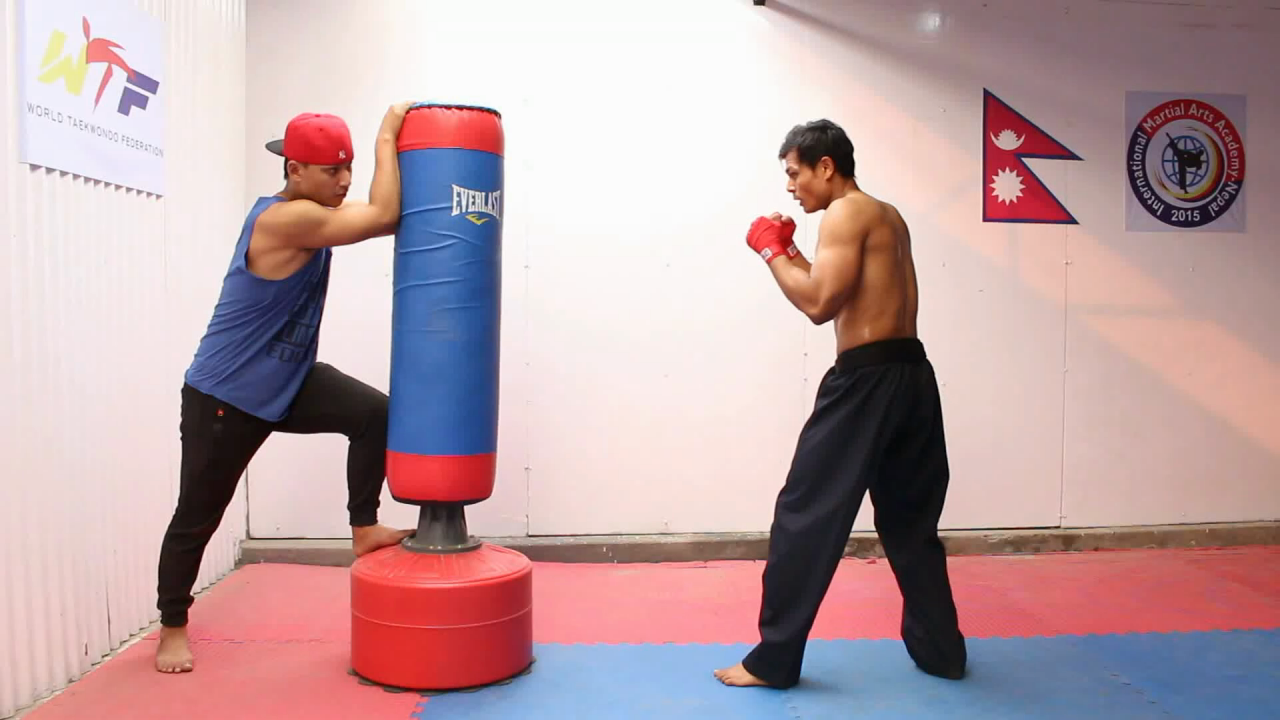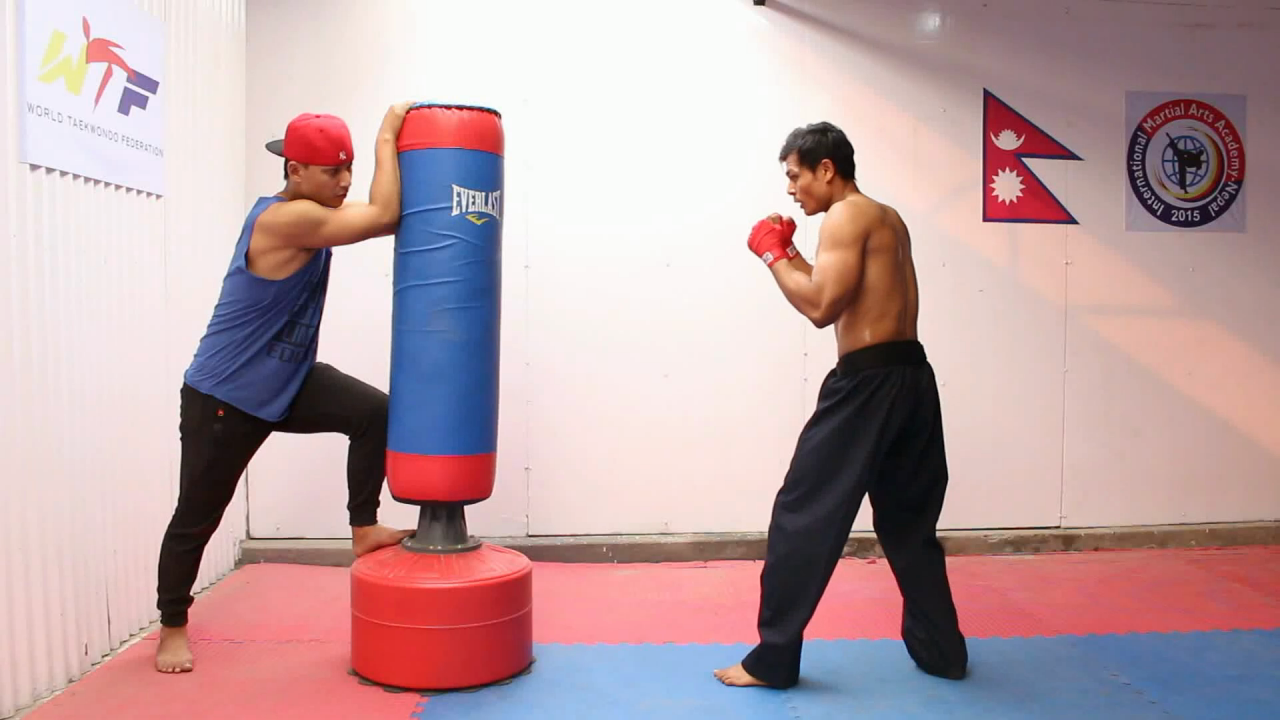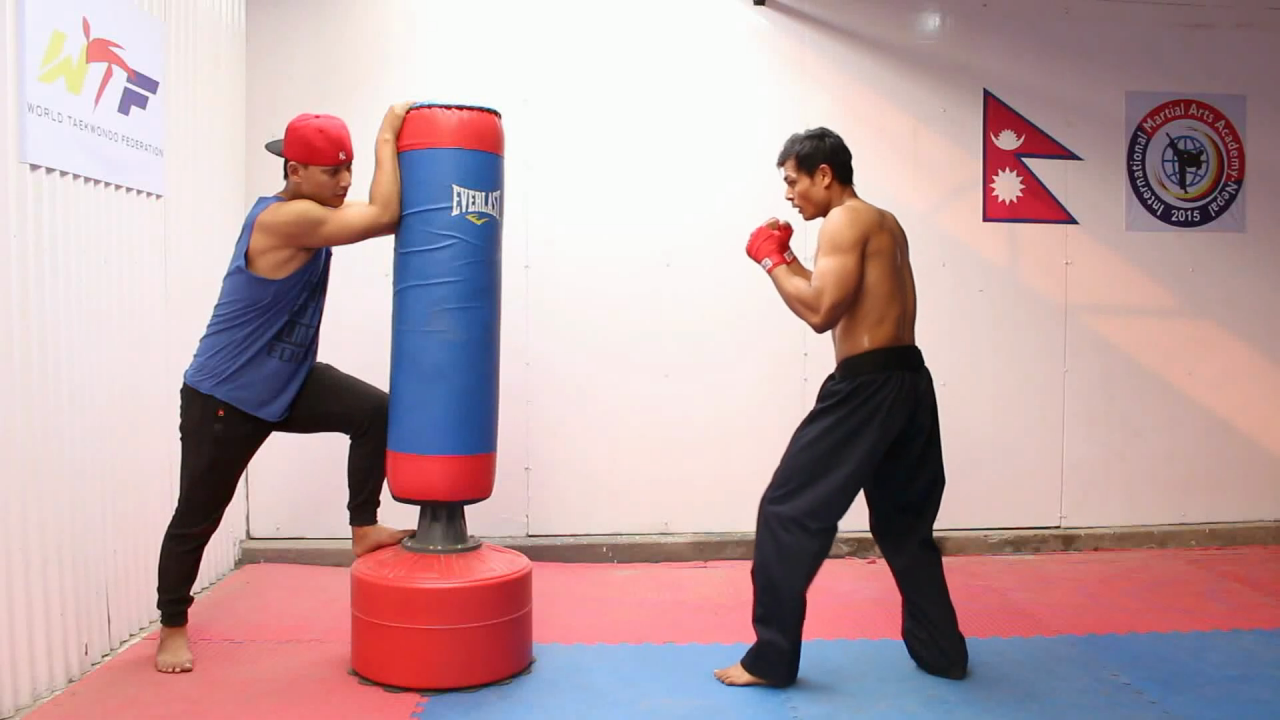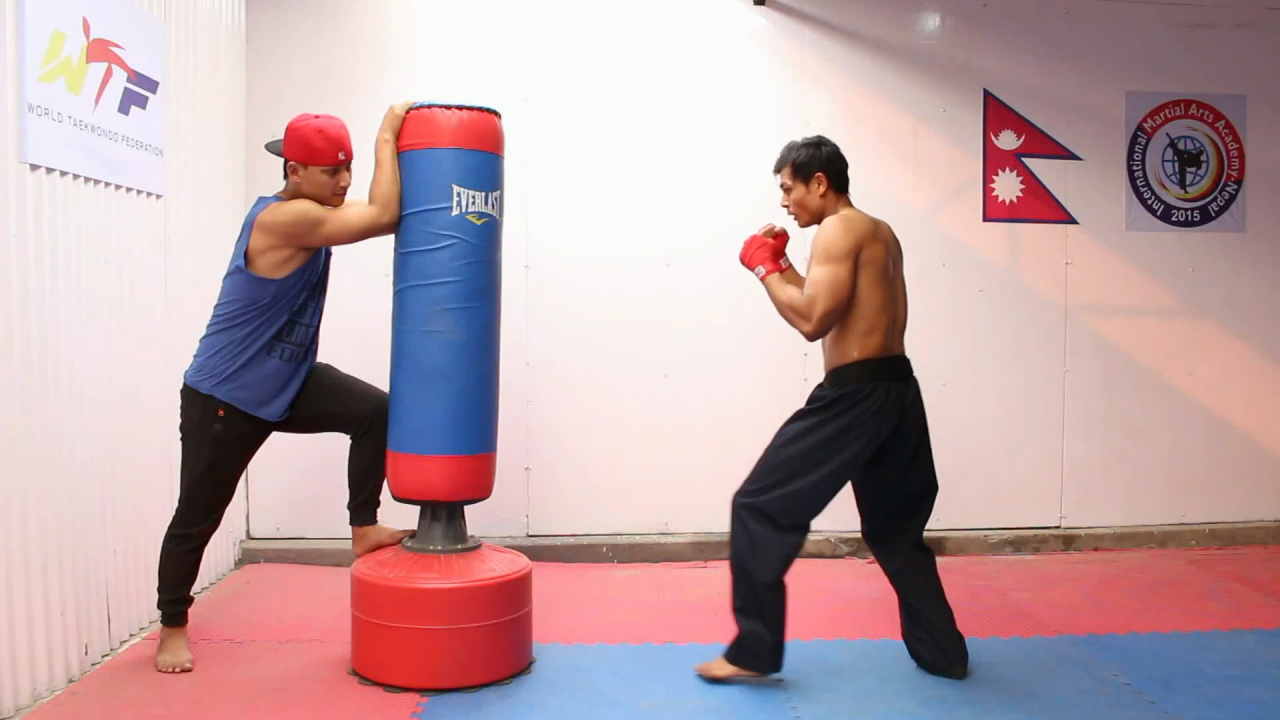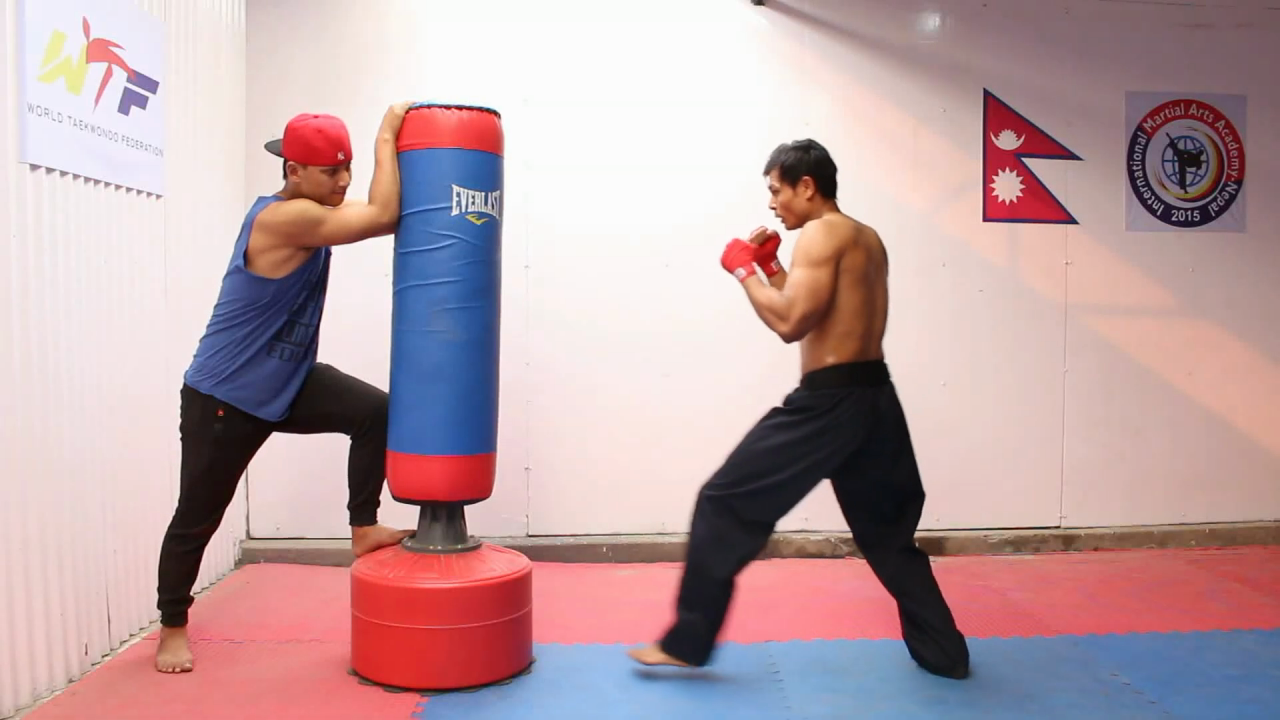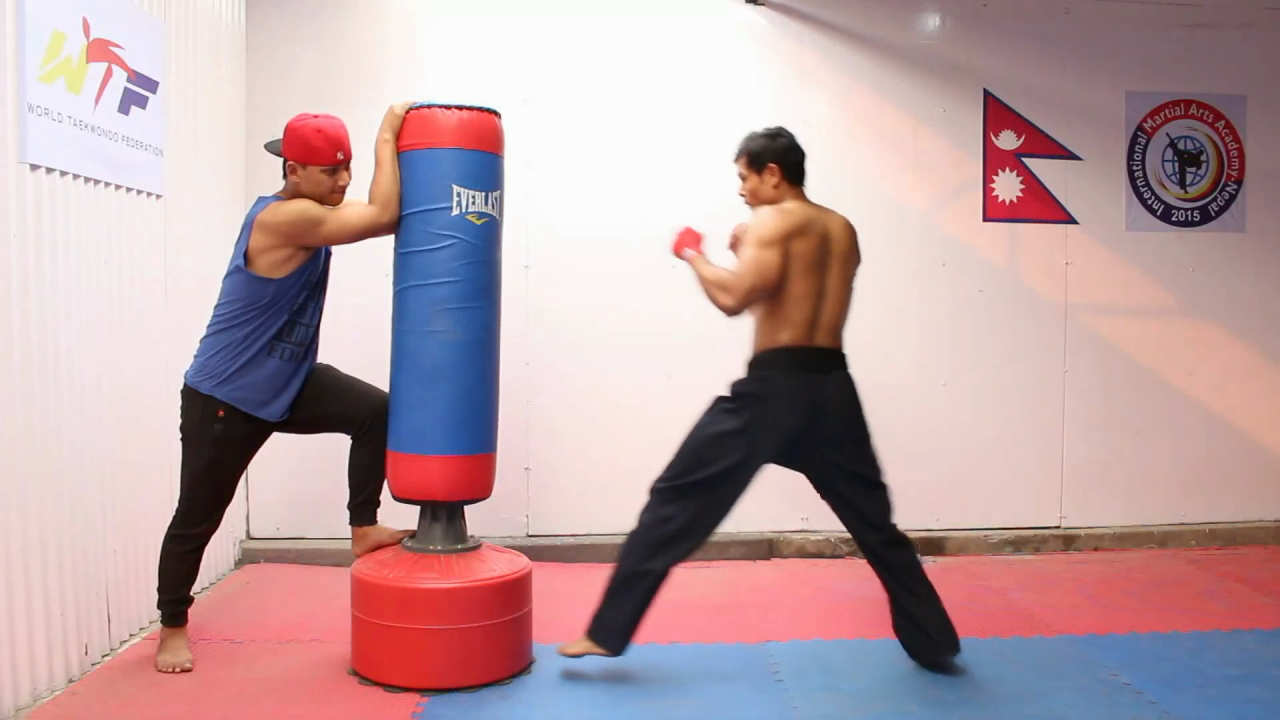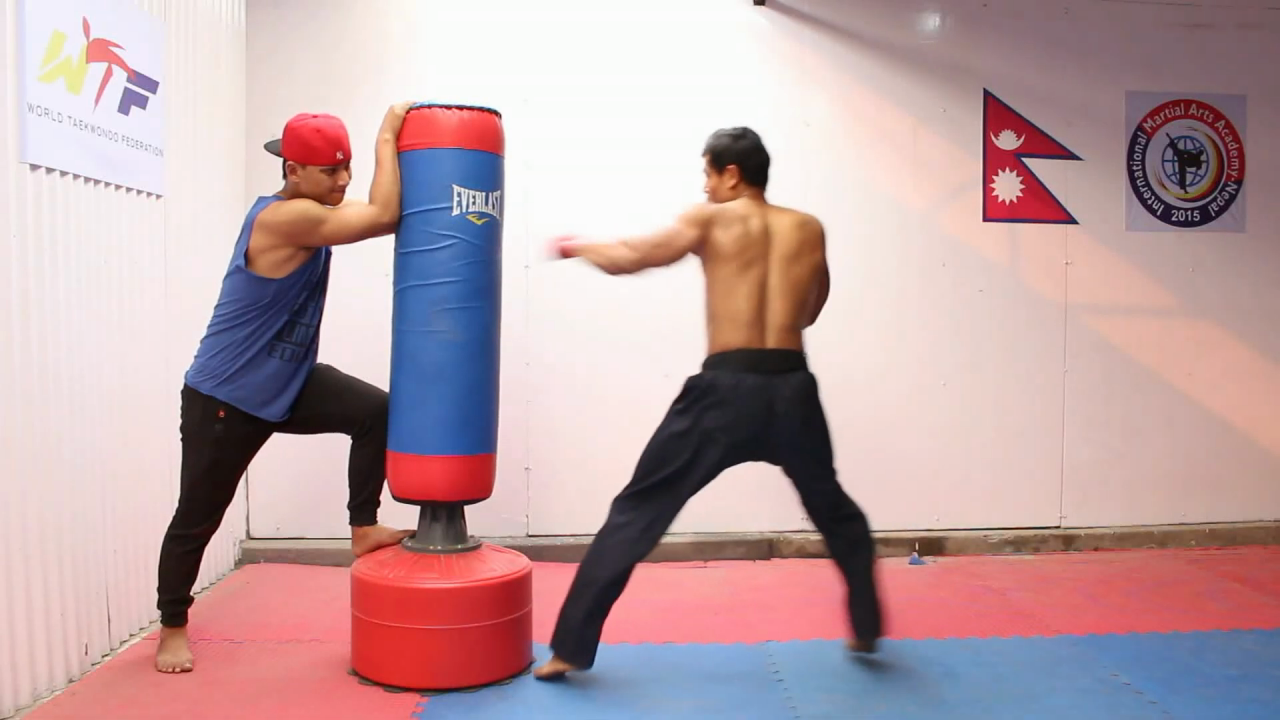
dt=0.4s
person 1, frame 1
left shoulder: (314, 212)
right shoulder: (284, 219)
left elbow: (384, 218)
right elbow: (381, 216)
right wrist: (389, 136)
left hip: (288, 382)
right hip: (224, 395)
left knee: (373, 414)
right knee: (198, 516)
left ankle: (363, 530)
right ankle: (173, 628)
person 1, frame 2
left shoulder: (315, 212)
right shoulder: (284, 220)
left elbow: (381, 216)
right elbow: (381, 218)
right wrist: (388, 136)
left hip: (289, 381)
right hip: (223, 395)
left knee: (374, 413)
right knee: (198, 516)
left ankle: (363, 529)
right ankle: (173, 628)
person 1, frame 3
left shoulder: (314, 211)
right shoulder: (284, 219)
left elbow: (383, 217)
right elbow: (382, 216)
right wrist: (388, 137)
left hip: (288, 382)
right hip: (223, 396)
left knee: (376, 411)
right knee: (198, 516)
left ankle: (363, 529)
right ankle: (172, 627)
person 1, frame 4
left shoulder: (315, 212)
right shoulder: (283, 219)
left elbow: (382, 215)
right elbow: (381, 217)
right wrist: (387, 136)
left hip: (289, 381)
right hip: (224, 395)
left knee: (375, 412)
right knee: (198, 516)
left ankle: (363, 529)
right ankle: (172, 628)
person 1, frame 5
left shoulder: (314, 211)
right shoulder: (282, 218)
left elbow: (382, 216)
right elbow: (381, 216)
right wrist: (388, 137)
left hip: (288, 382)
right hip: (224, 396)
left knee: (376, 411)
right knee: (198, 517)
left ankle: (363, 529)
right ankle: (172, 627)
person 1, frame 6
left shoulder: (314, 211)
right shoulder: (282, 219)
left elbow: (382, 216)
right elbow: (381, 217)
right wrist: (388, 136)
left hip: (289, 382)
right hip: (224, 395)
left knee: (375, 412)
right knee: (198, 517)
left ankle: (363, 529)
right ankle: (172, 628)
person 1, frame 7
left shoulder: (314, 211)
right shoulder: (283, 218)
left elbow: (383, 216)
right elbow: (382, 216)
right wrist: (388, 136)
left hip: (288, 383)
right hip: (223, 396)
left knee: (375, 411)
right knee: (198, 517)
left ankle: (363, 529)
right ankle: (172, 628)
person 2, frame 1
left shoulder: (845, 213)
right shoulder: (888, 216)
left elbow: (820, 304)
left wrist: (770, 252)
right wrist: (791, 252)
left hip: (868, 380)
right hip: (909, 376)
left knee: (806, 513)
right knee: (910, 519)
left ankle: (775, 658)
right ankle: (940, 649)
person 2, frame 2
left shoulder: (846, 216)
right shoulder: (888, 218)
left elbow: (821, 307)
left wrist: (772, 254)
right wrist: (791, 253)
left hip: (869, 382)
right hip: (909, 378)
left knee: (803, 513)
right knee: (909, 520)
left ankle: (774, 659)
right ankle: (941, 650)
person 2, frame 3
left shoulder: (844, 220)
right shoulder: (886, 223)
left elbow: (821, 312)
left wrist: (770, 260)
right wrist: (787, 257)
left hip: (867, 387)
right hip: (907, 383)
left knee: (788, 512)
right knee: (906, 524)
left ankle: (772, 657)
right ankle: (941, 650)
person 2, frame 4
left shoulder: (838, 230)
right shoulder: (881, 233)
left elbow: (813, 321)
left wrist: (763, 269)
right wrist: (781, 266)
left hip: (855, 396)
right hip: (896, 392)
left knee: (760, 508)
right knee: (897, 529)
left ankle: (755, 649)
right ankle: (942, 651)
person 2, frame 5
left shoulder: (820, 234)
right shoulder: (868, 239)
left elbow: (791, 323)
left wrist: (744, 270)
right wrist: (770, 267)
left hip: (829, 402)
right hip: (875, 399)
left knee: (724, 504)
right knee: (889, 532)
left ankle: (688, 642)
right ankle: (943, 651)
person 2, frame 6
left shoulder: (773, 220)
right shoulder: (843, 230)
left elbow: (734, 298)
left wrist: (692, 252)
left hip: (774, 387)
right hip: (831, 386)
left knee: (677, 499)
right knee: (871, 518)
left ankle: (608, 631)
right ankle: (933, 642)
person 2, frame 7
left shoulder: (709, 219)
right shoulder: (809, 229)
left elbow: (629, 256)
left wrist: (576, 246)
left hip: (726, 388)
right hip: (791, 386)
left knee: (638, 510)
right knee: (831, 504)
left ankle: (571, 646)
right ankle: (866, 626)
